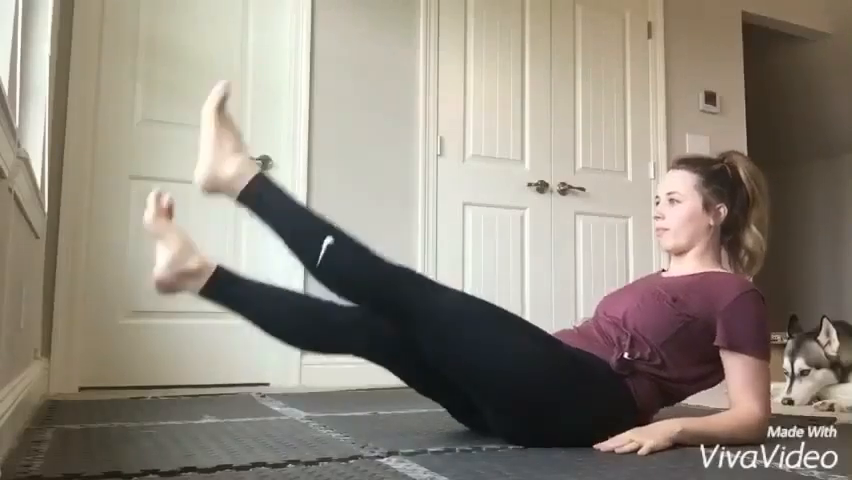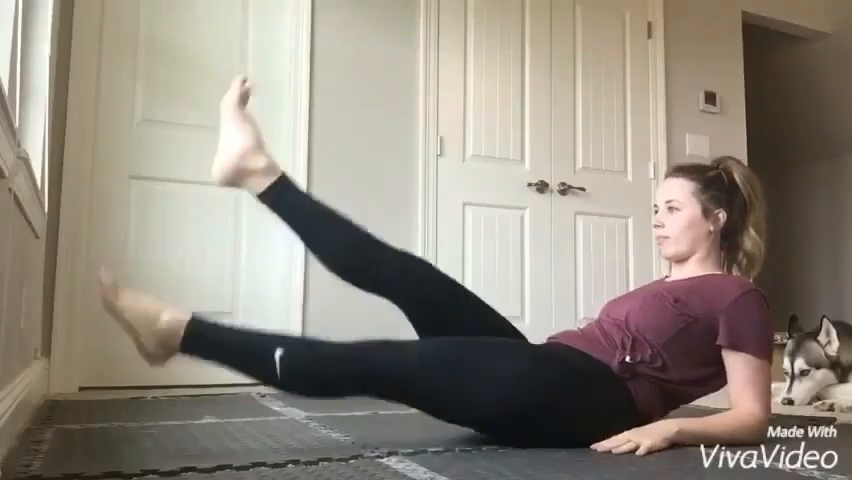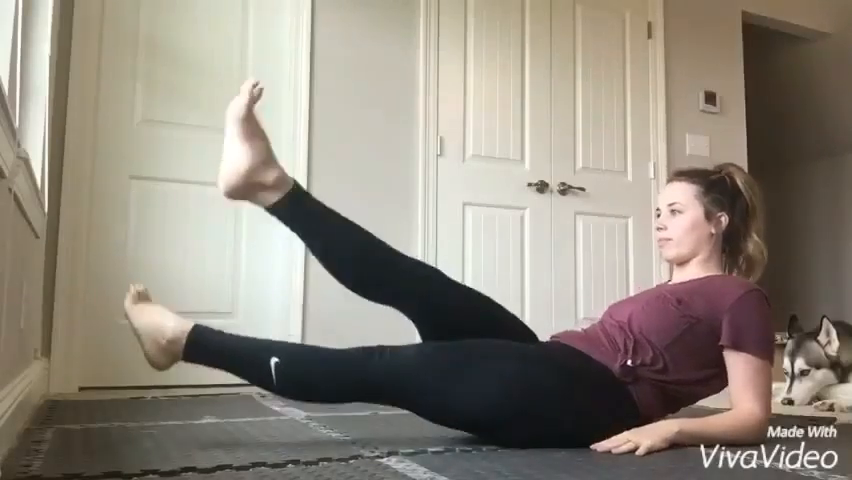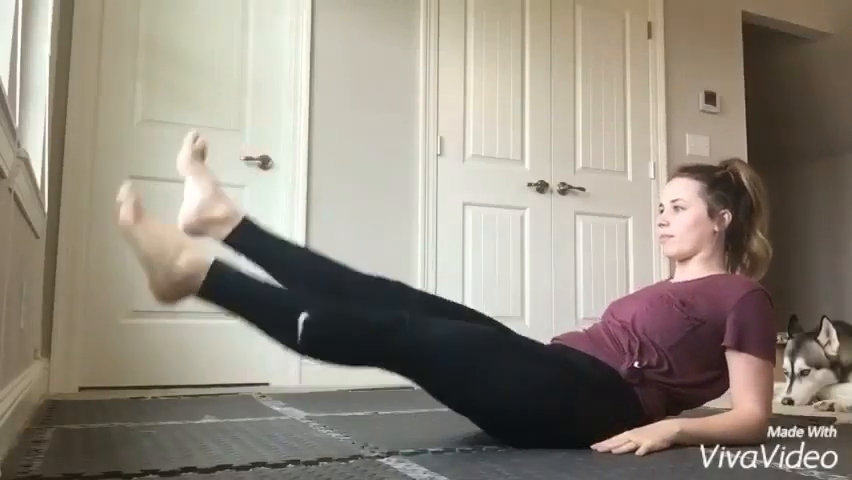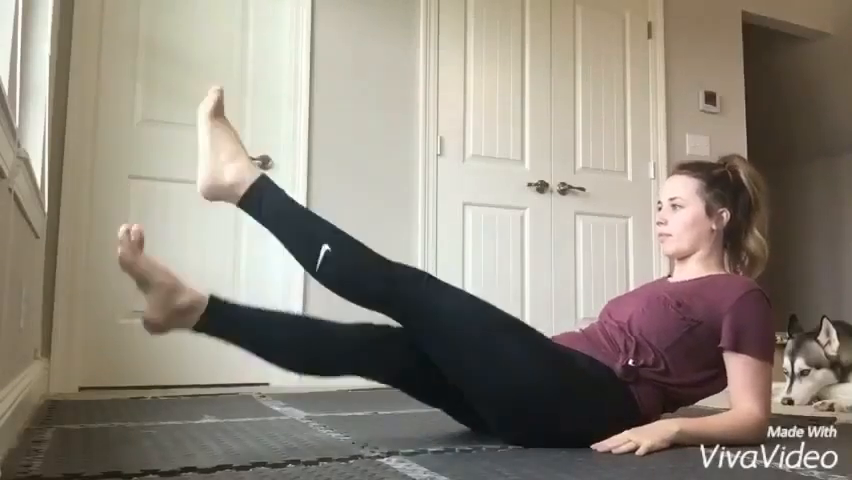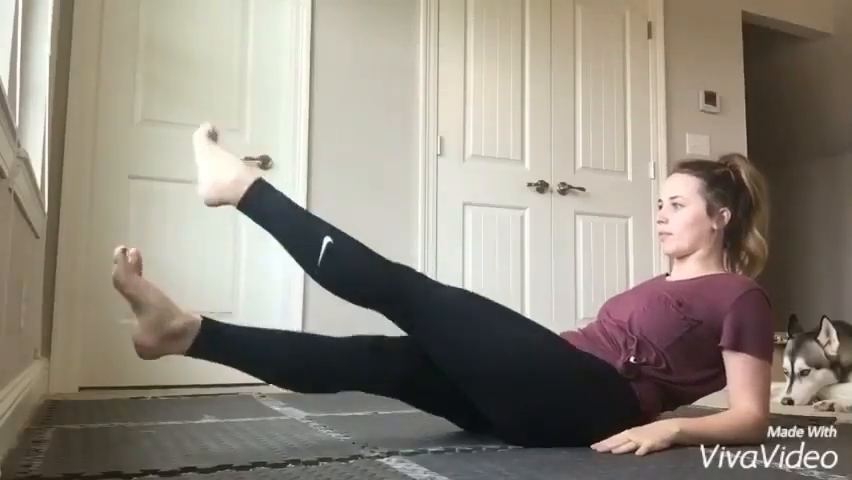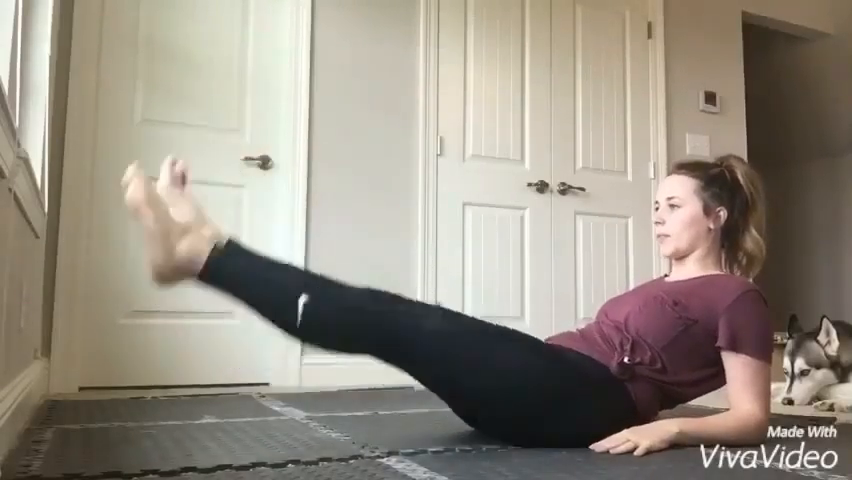
dt=0.1s
person 1, frame 1
left shoulder: (732, 294)
right shoulder: (663, 283)
left elbow: (750, 414)
left wrist: (674, 424)
left hip: (582, 400)
right hip: (549, 389)
left knee: (405, 304)
right knee: (378, 313)
right ankle: (201, 273)
person 1, frame 2
left shoulder: (736, 299)
right shoulder: (666, 289)
left elbow: (750, 418)
left wrist: (669, 426)
left hip: (583, 404)
right hip: (545, 389)
left knee: (375, 363)
right knee: (412, 279)
left ankle: (183, 331)
right ankle: (258, 173)
person 1, frame 3
left shoulder: (735, 300)
right shoulder: (669, 293)
left elbow: (752, 418)
left wrist: (674, 427)
left hip: (584, 403)
right hip: (552, 391)
left knee: (373, 369)
right knee: (413, 283)
left ankle: (186, 339)
right ankle: (270, 183)
person 1, frame 4
left shoulder: (742, 298)
right shoulder: (669, 291)
left elbow: (752, 417)
left wrist: (672, 425)
left hip: (588, 405)
right hip: (548, 393)
left knee: (392, 330)
right knee: (401, 308)
left ankle: (199, 270)
right ankle: (229, 222)
person 1, frame 5
left shoulder: (739, 299)
right shoulder: (668, 288)
left elbow: (751, 419)
left wrist: (670, 426)
left hip: (585, 406)
right hip: (544, 395)
left knee: (409, 293)
right knee: (378, 345)
left ankle: (243, 182)
right ankle: (193, 307)
person 1, frame 6
left shoulder: (738, 299)
right shoulder: (665, 287)
left elbow: (750, 417)
left wrist: (670, 426)
left hip: (586, 405)
right hip: (545, 397)
left knee: (407, 292)
right knee: (375, 359)
left ankle: (245, 187)
right ankle: (187, 330)
person 1, frame 7
left shoulder: (737, 301)
right shoulder: (667, 287)
left elbow: (750, 417)
left wrist: (668, 423)
left hip: (581, 403)
right hip: (549, 390)
left knee: (389, 321)
right knee: (396, 329)
left ankle: (205, 253)
right ankle: (201, 252)
